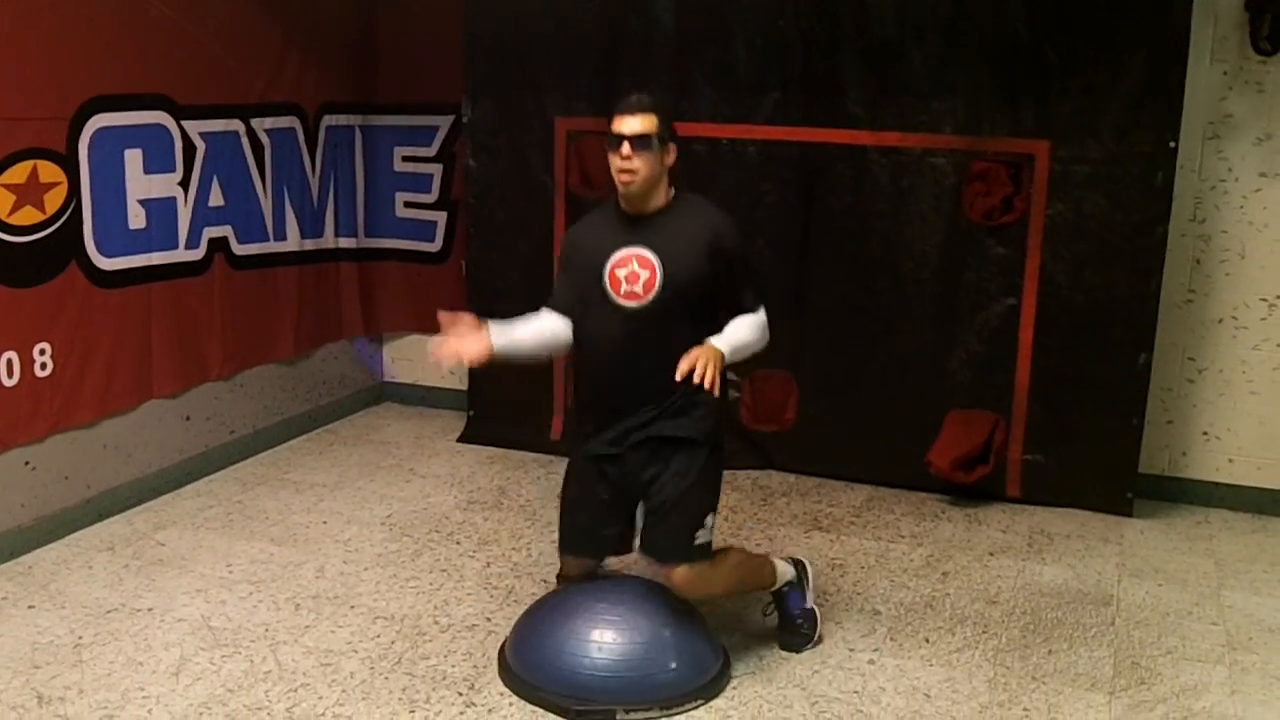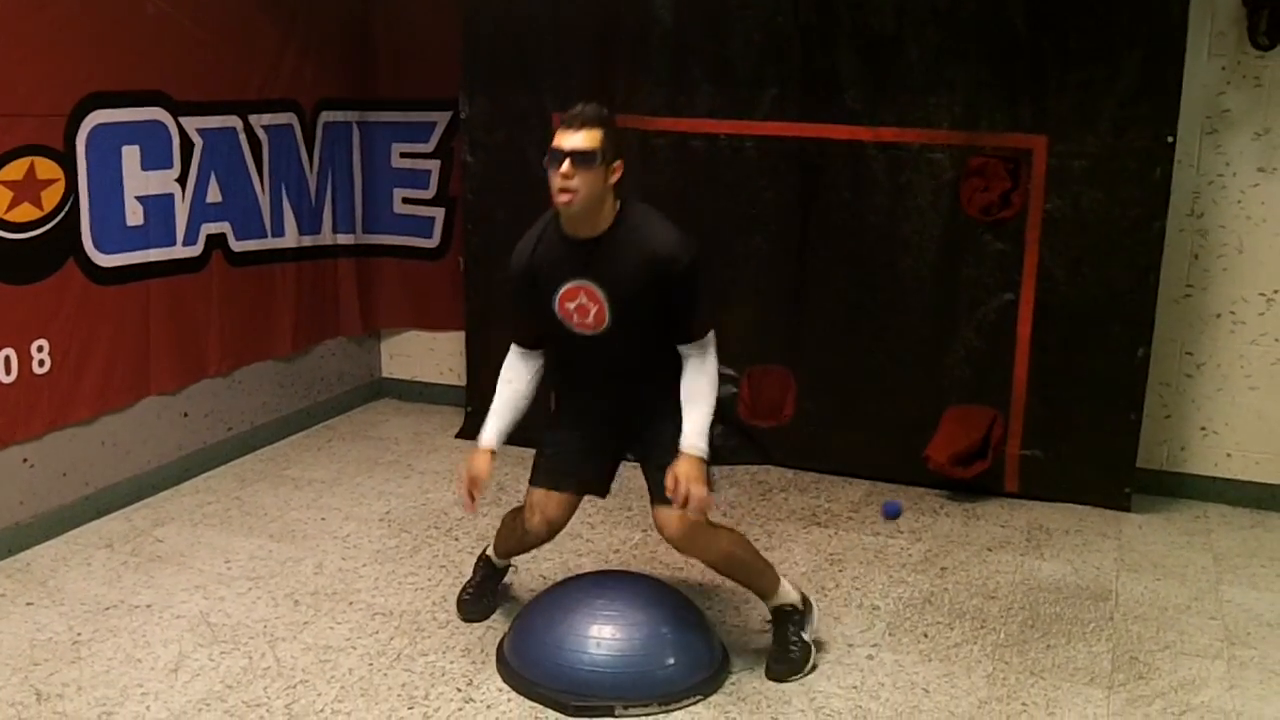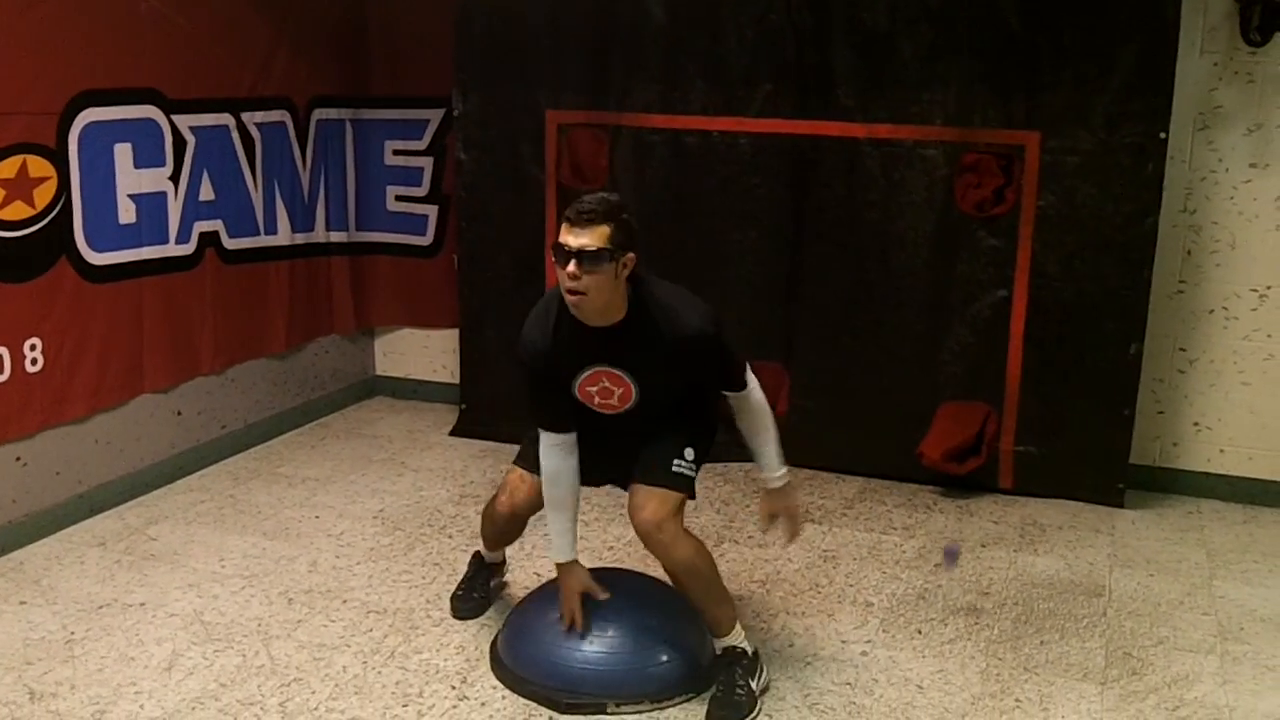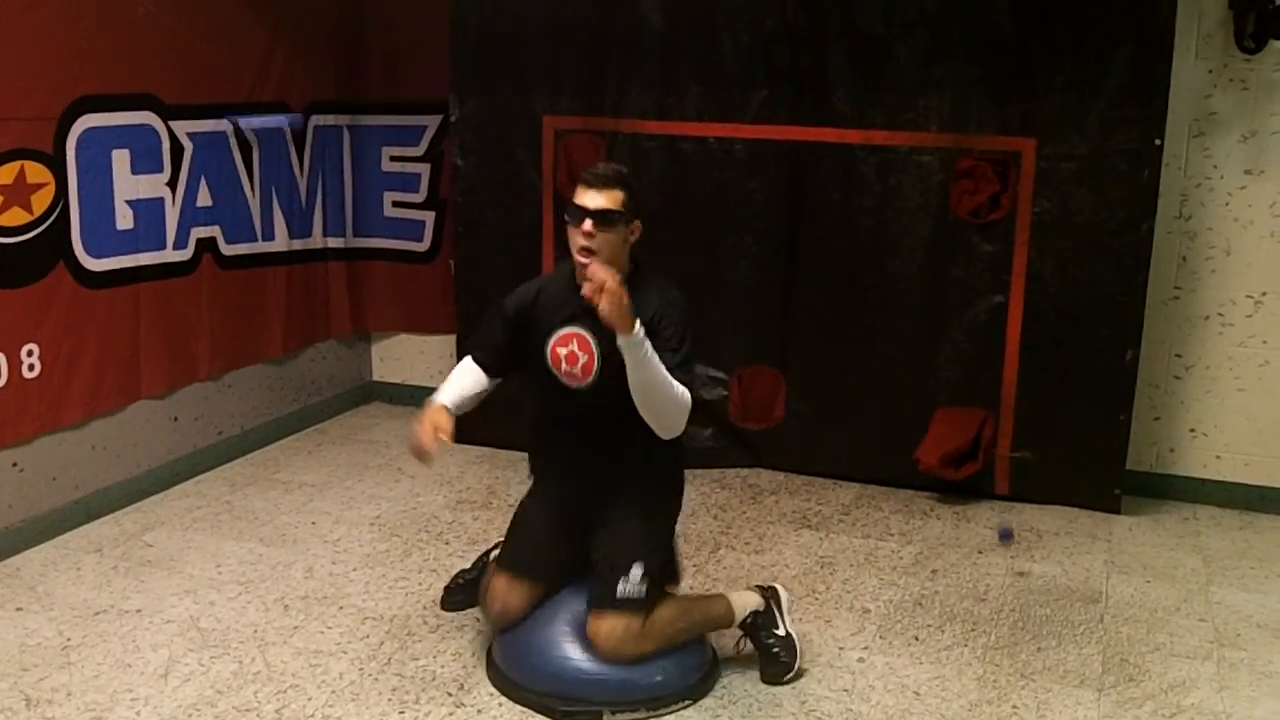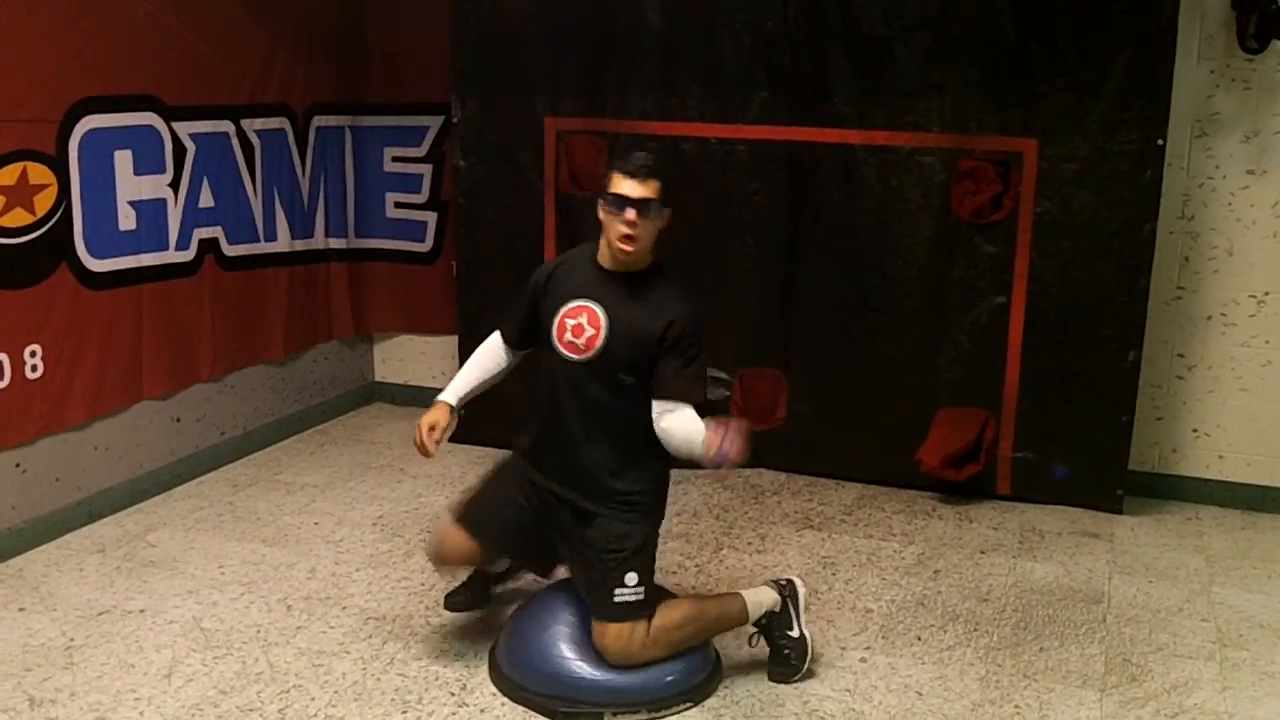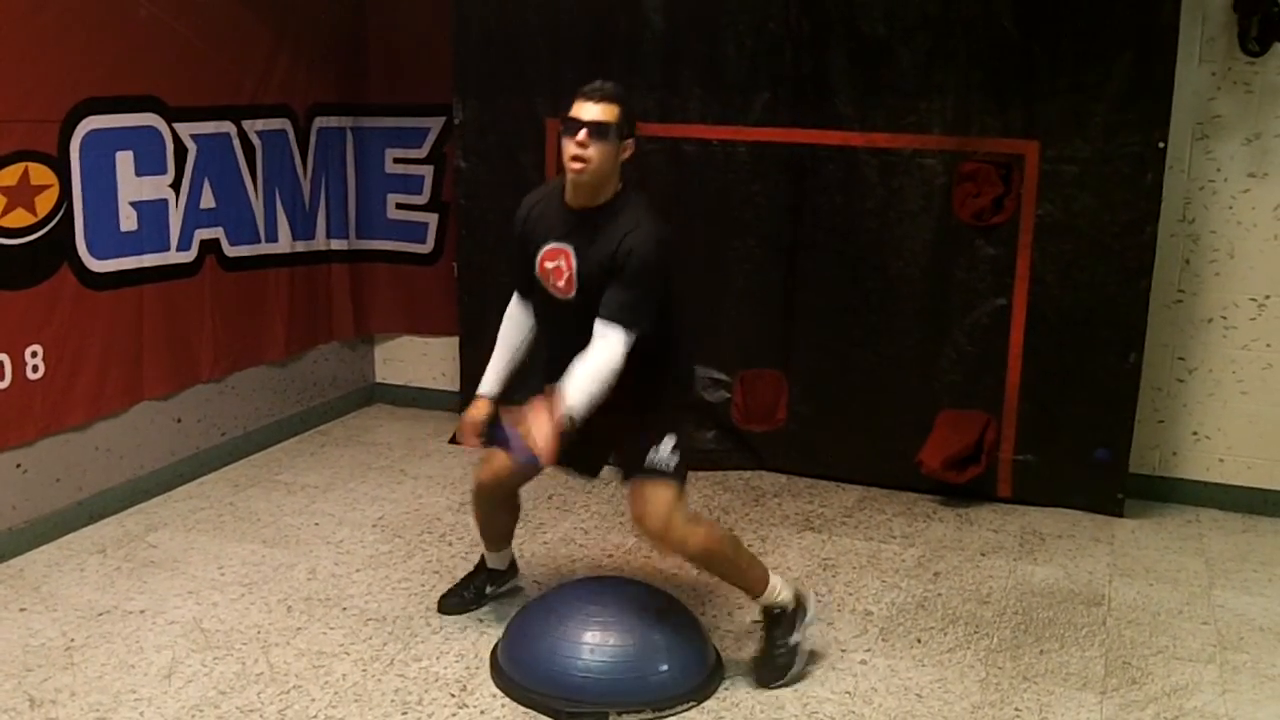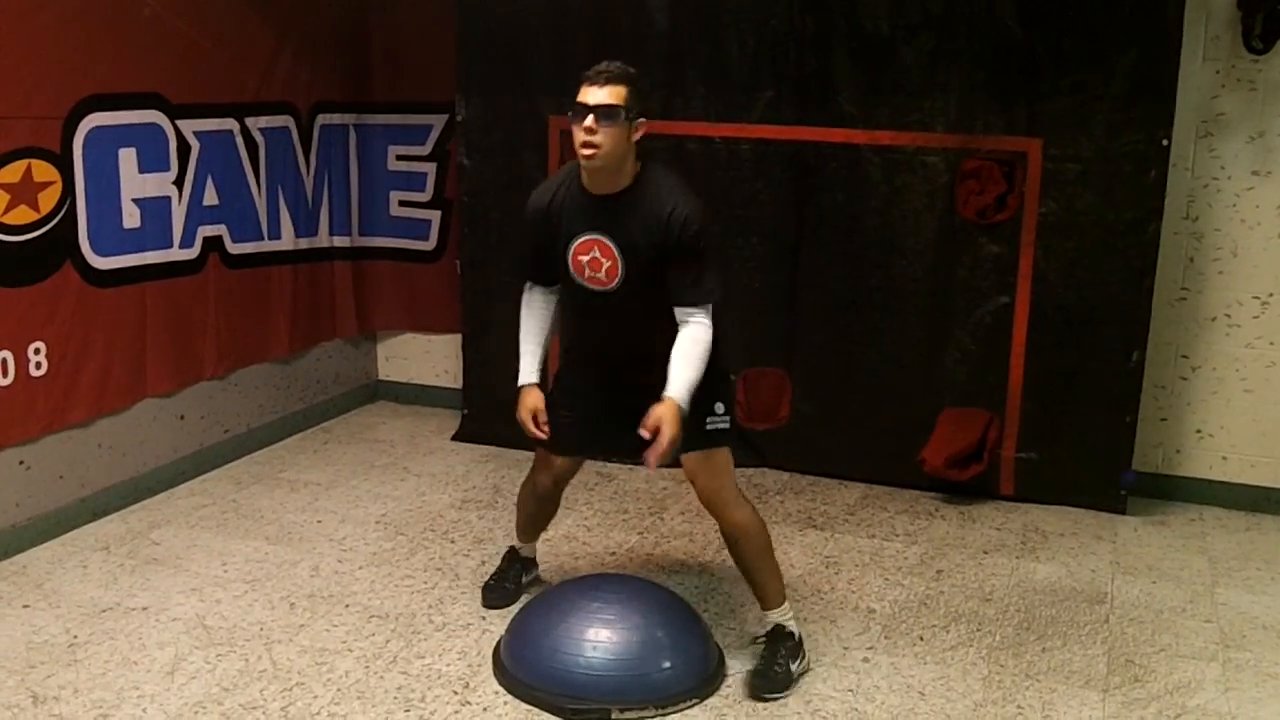
dt=0.4s
person 1, frame 1
left shoulder: (708, 229)
right shoulder: (586, 235)
left elbow: (754, 323)
right elbow: (558, 325)
left wrist: (717, 347)
right wrist: (493, 339)
left hip: (679, 431)
right hip: (601, 432)
left knee: (689, 578)
right knee: (576, 567)
left ankle: (785, 577)
right ankle: (601, 558)
person 1, frame 2
left shoulder: (658, 248)
right shoulder: (534, 253)
left elbow: (698, 353)
right elbow: (527, 353)
left wrist: (692, 451)
right wrist: (487, 442)
left hip: (662, 401)
right hip: (583, 400)
left knee: (680, 526)
right knee: (540, 518)
left ankle: (790, 606)
right ankle: (493, 562)
person 1, frame 3
left shoulder: (681, 322)
right shoulder: (544, 334)
left elbow: (741, 391)
right elbow: (557, 444)
left wrist: (776, 480)
right wrist: (566, 560)
left hip: (672, 421)
right hip: (587, 421)
left knee: (653, 518)
right knee: (510, 503)
left ankle: (737, 652)
right ankle: (488, 563)
person 1, frame 4
left shoulder: (658, 308)
right shoulder: (535, 300)
left elbow: (671, 422)
right elbow: (481, 365)
left wrist: (626, 329)
right wrist: (441, 405)
left hip: (636, 489)
right hip: (561, 482)
left knee: (614, 639)
right knee: (502, 610)
left ankle: (756, 607)
right ankle: (496, 563)
person 1, frame 5
left shoulder: (673, 309)
right shoulder: (558, 274)
left elbow: (672, 416)
right elbow: (508, 342)
left wrist: (704, 439)
right wrist: (447, 401)
left hip: (621, 489)
right hip: (542, 465)
left knee: (621, 645)
right knee: (449, 550)
left ankle: (771, 603)
right ankle: (501, 558)
person 1, frame 6
left shoulder: (636, 235)
right shoulder: (536, 210)
left elbow: (611, 343)
right elbow: (525, 304)
left wrist: (559, 413)
right wrist: (486, 392)
left hip: (640, 386)
right hip: (563, 381)
left knee: (662, 523)
right knee: (490, 476)
left ankle: (783, 603)
right ankle: (497, 567)
person 1, frame 7
left shoulder: (673, 209)
right shoulder: (550, 201)
left elbow: (695, 322)
right elbow: (541, 291)
left wrist: (674, 401)
right wrist: (529, 379)
left hip: (674, 368)
right hip: (589, 365)
left knee: (718, 492)
right knee: (547, 473)
left ankle: (783, 631)
right ankle: (521, 559)
